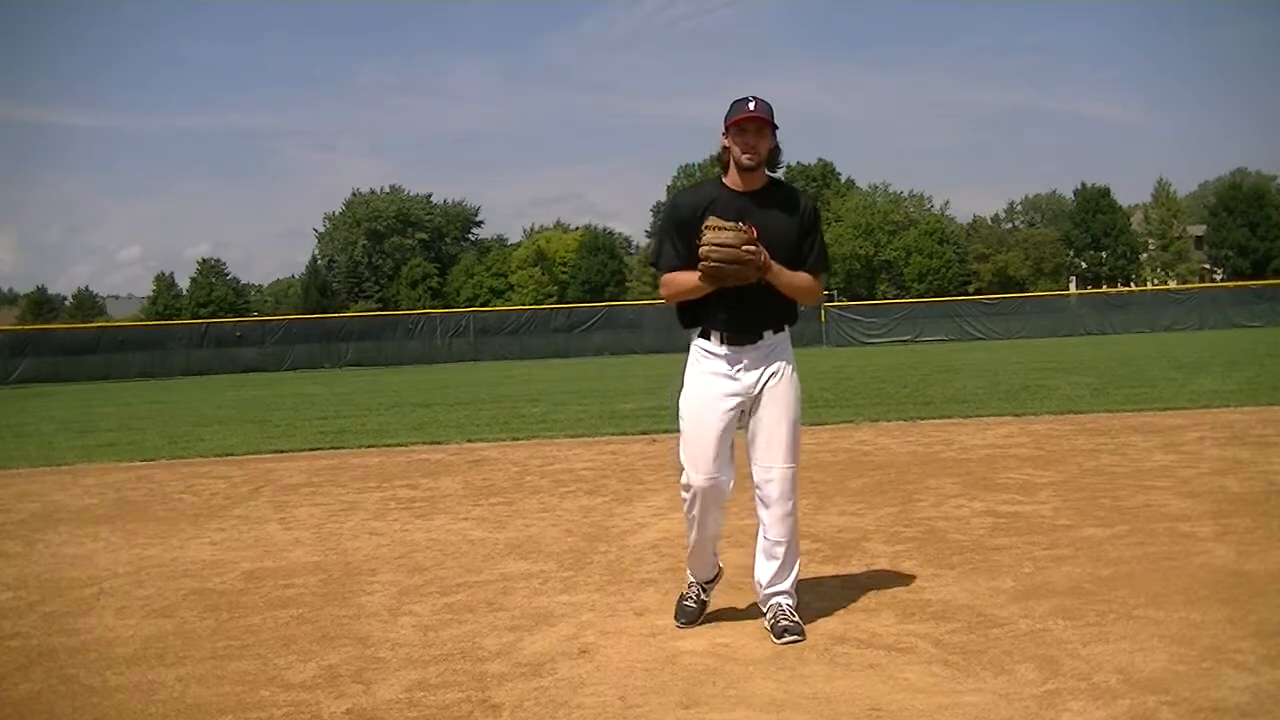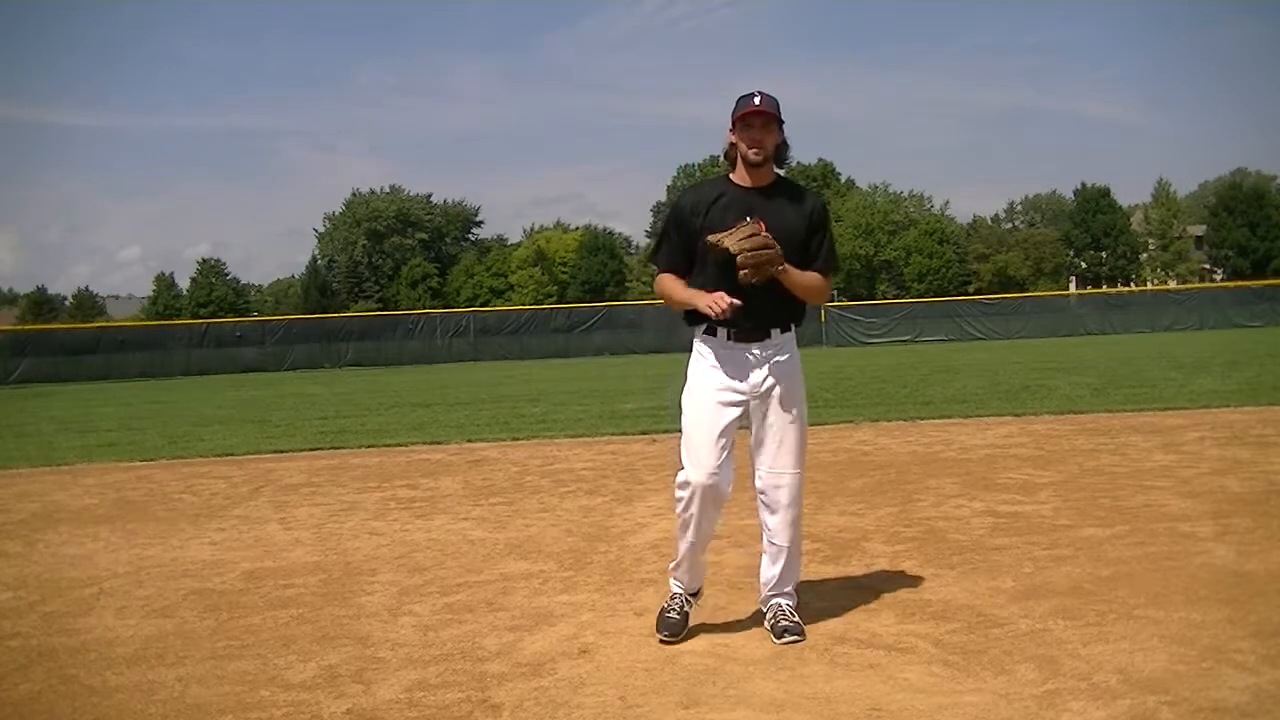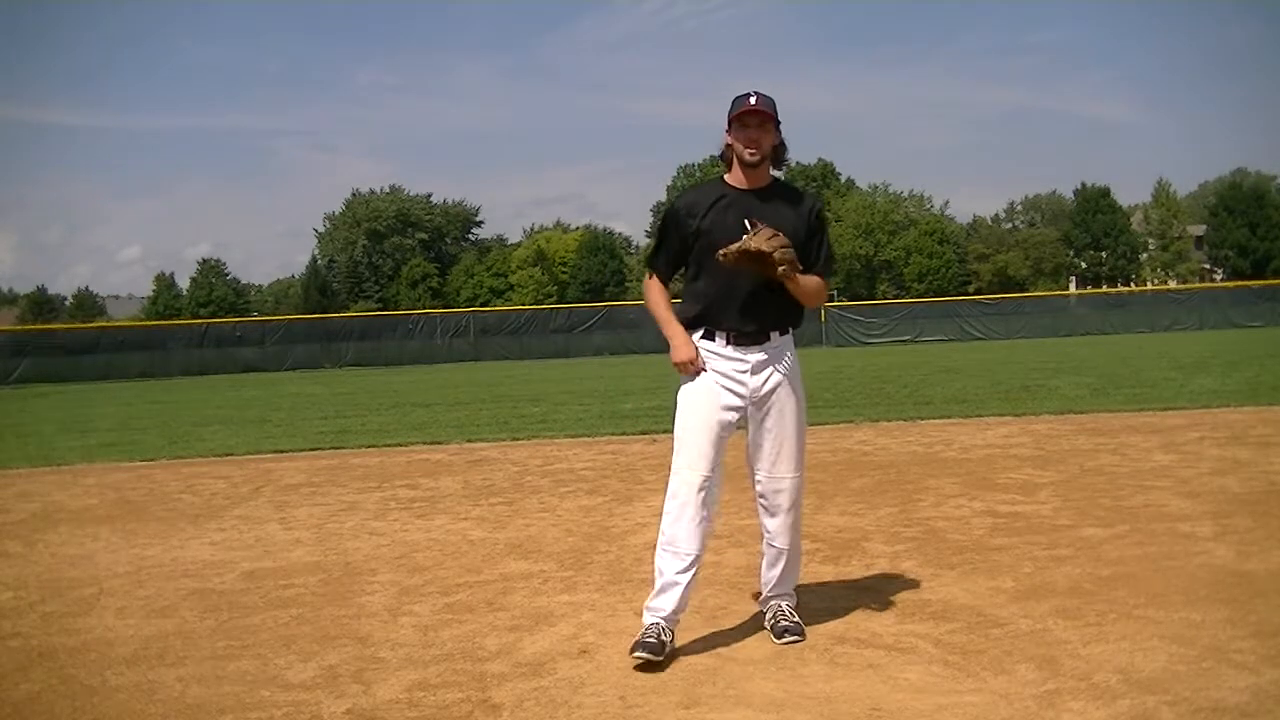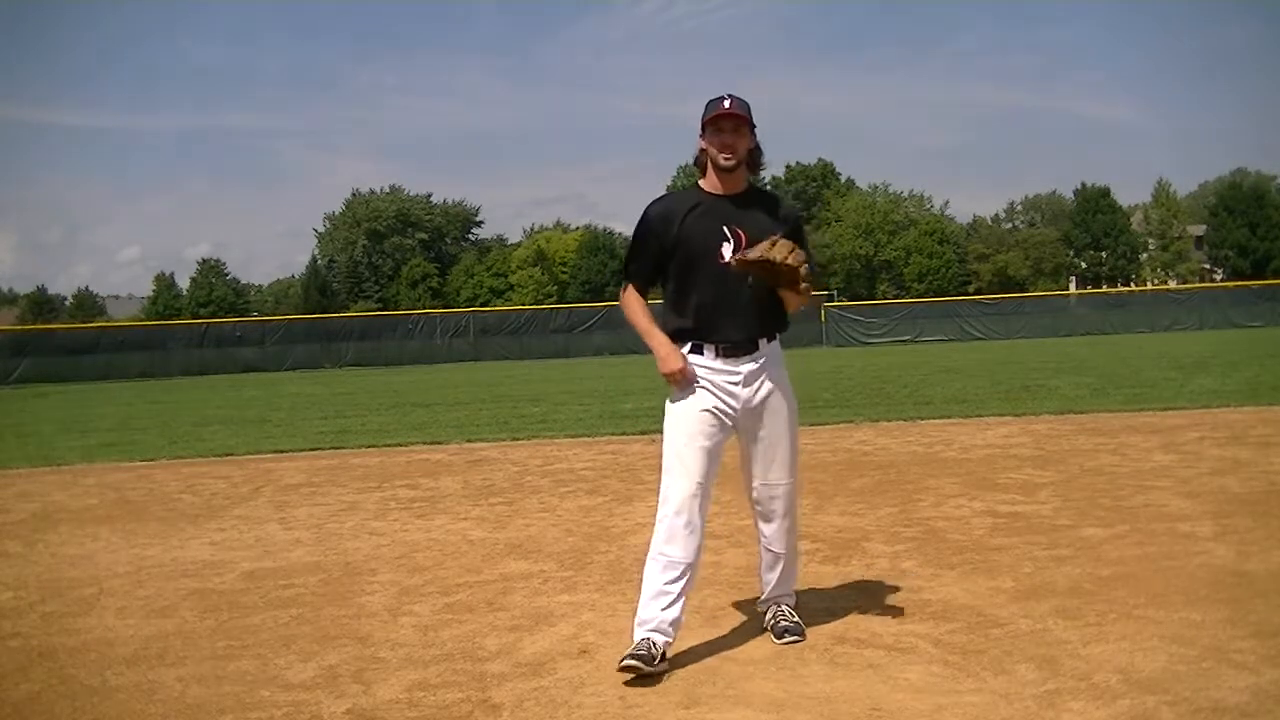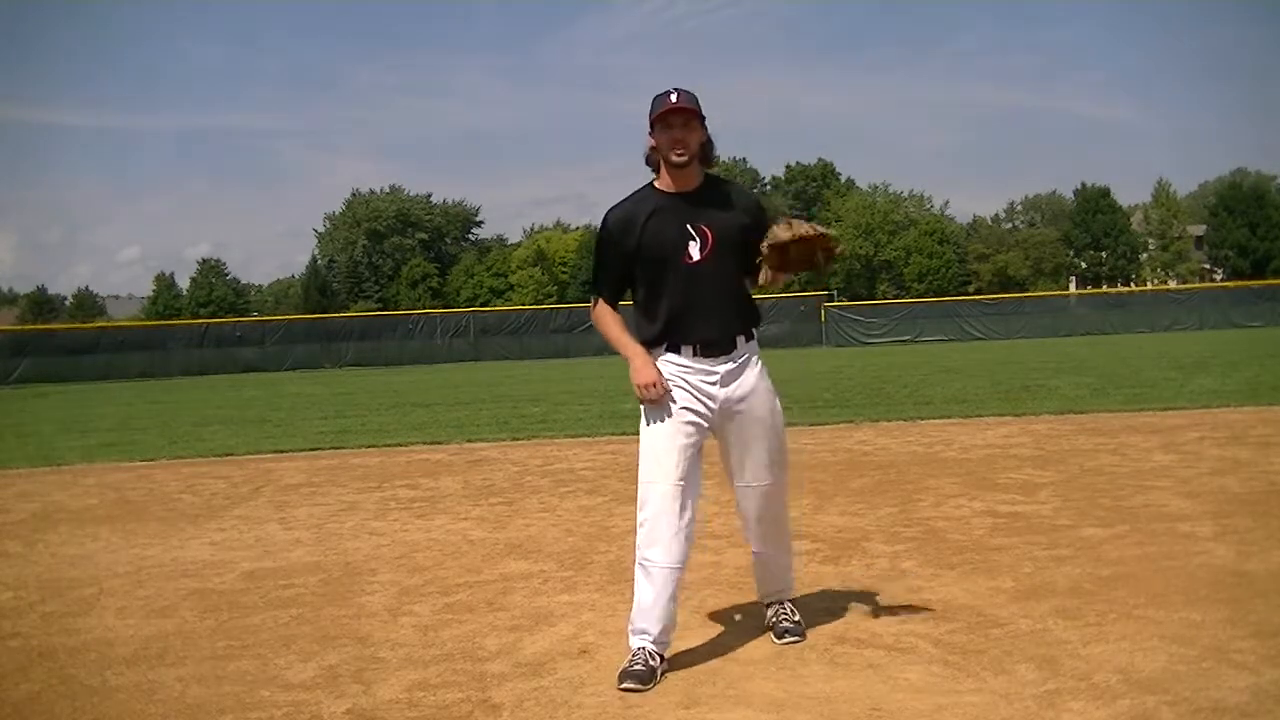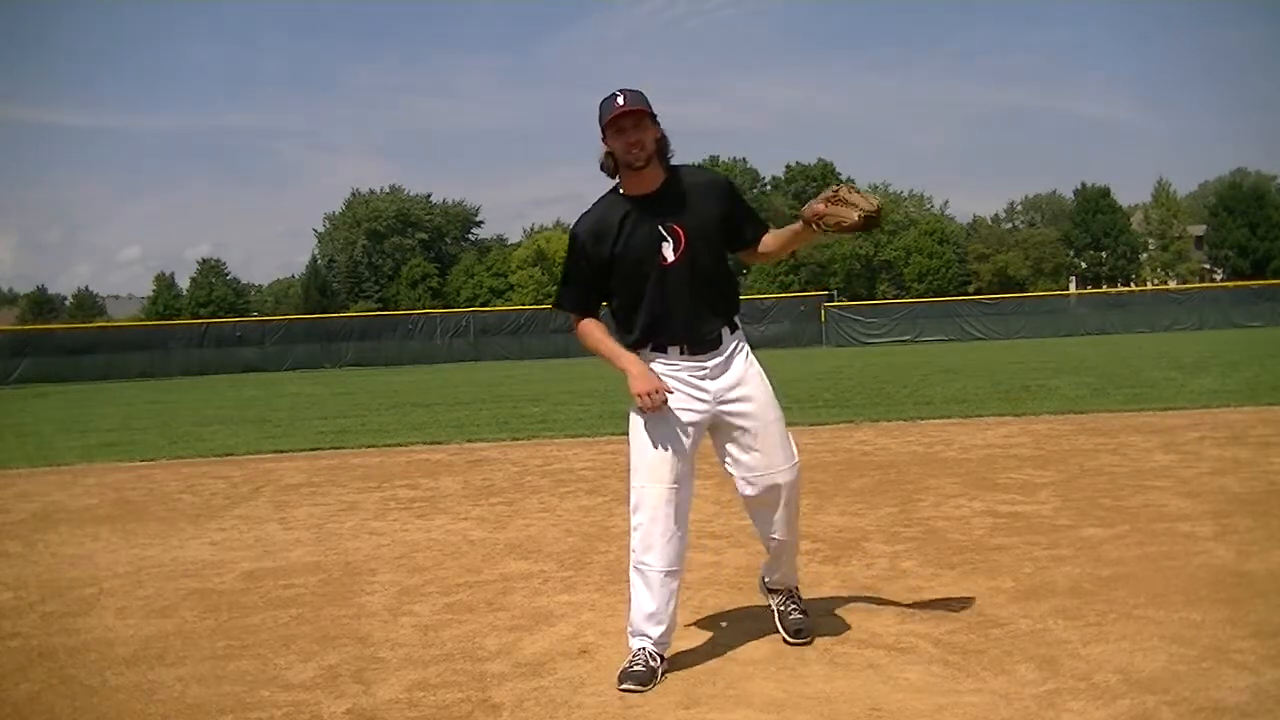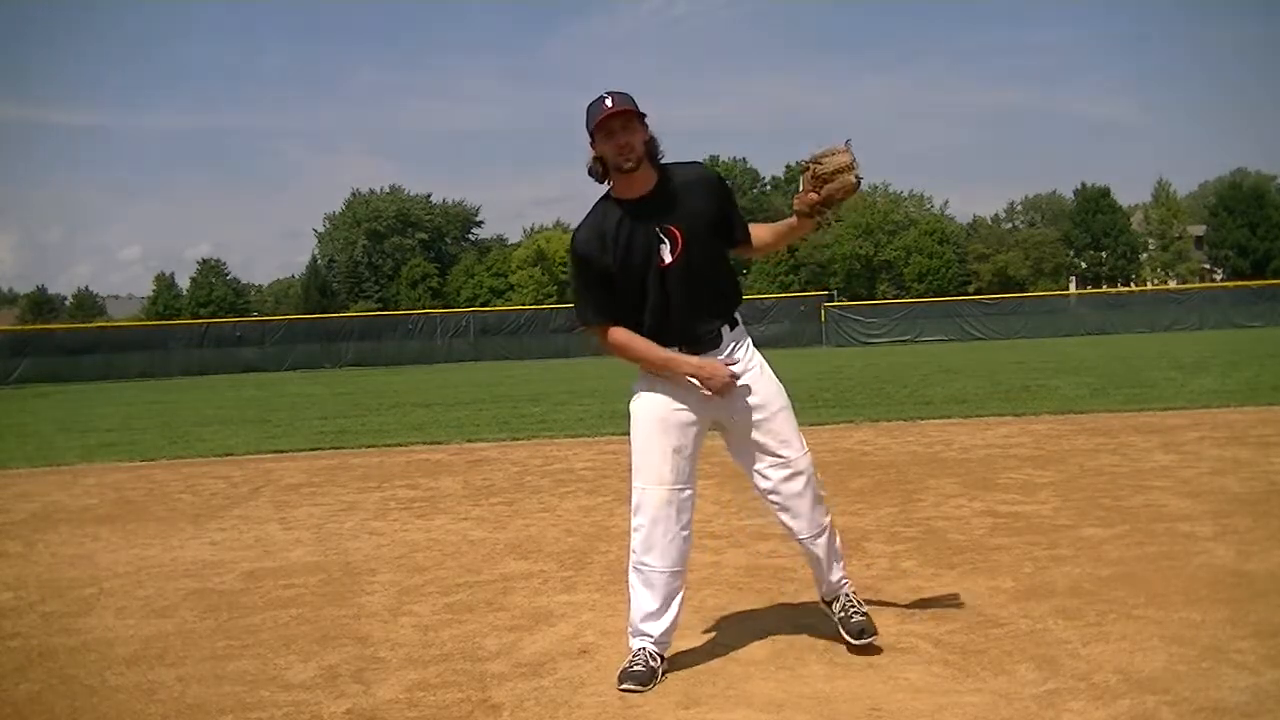
dt=0.2s
person 1, frame 1
left shoulder: (798, 207)
right shoulder: (690, 204)
left elbow: (813, 291)
right elbow: (669, 287)
left wrist: (768, 269)
left hip: (773, 354)
right hip: (711, 356)
left knee: (777, 481)
right knee: (702, 477)
left ankle: (778, 596)
right ankle: (701, 574)
person 1, frame 2
left shoulder: (806, 205)
right shoulder: (696, 202)
left elbow: (821, 290)
right elbow: (663, 279)
left wrist: (779, 268)
right wrist: (700, 298)
left hip: (780, 355)
right hip: (715, 355)
left knee: (782, 483)
right knee: (701, 476)
left ankle: (779, 598)
right ankle: (683, 589)
person 1, frame 3
left shoulder: (803, 208)
right shoulder: (690, 205)
left elbow: (819, 295)
right elbow: (654, 279)
left wrist: (785, 271)
right wrist: (676, 332)
left hip: (776, 358)
right hip: (712, 360)
left knee: (782, 487)
right knee: (690, 484)
left ankle: (779, 599)
right ankle: (660, 620)
person 1, frame 4
left shoulder: (778, 213)
right shoulder: (666, 212)
left elbow: (796, 303)
right elbow: (631, 292)
left wrist: (787, 281)
right wrist: (663, 346)
left hip: (765, 367)
right hip: (698, 372)
left knee: (777, 494)
right knee: (681, 499)
left ankle: (779, 600)
right ankle: (653, 637)
person 1, frame 5
left shoulder: (739, 202)
right shoulder: (626, 218)
left elbow: (760, 275)
right elbow: (602, 304)
right wrist: (637, 357)
left hip: (742, 365)
right hip: (672, 373)
left knee: (764, 492)
right knee: (663, 506)
left ankle: (776, 599)
right ankle: (648, 644)
person 1, frame 6
left shoulder: (709, 188)
right shoulder: (593, 227)
left elbow: (754, 248)
right elbow: (580, 318)
left wrist: (807, 230)
right wrist: (632, 368)
left hip: (729, 358)
right hip: (655, 373)
left knee: (776, 476)
right knee: (656, 510)
left ankle: (780, 584)
right ankle: (647, 644)
person 1, frame 7
left shoulder: (699, 184)
right shoulder: (592, 236)
left elbow: (744, 243)
right elbow: (608, 333)
left wrist: (802, 220)
right wrist: (690, 368)
left hip: (733, 352)
right hip: (662, 377)
left knee: (793, 475)
right knee: (657, 511)
left ankle: (835, 588)
right ankle: (646, 645)
